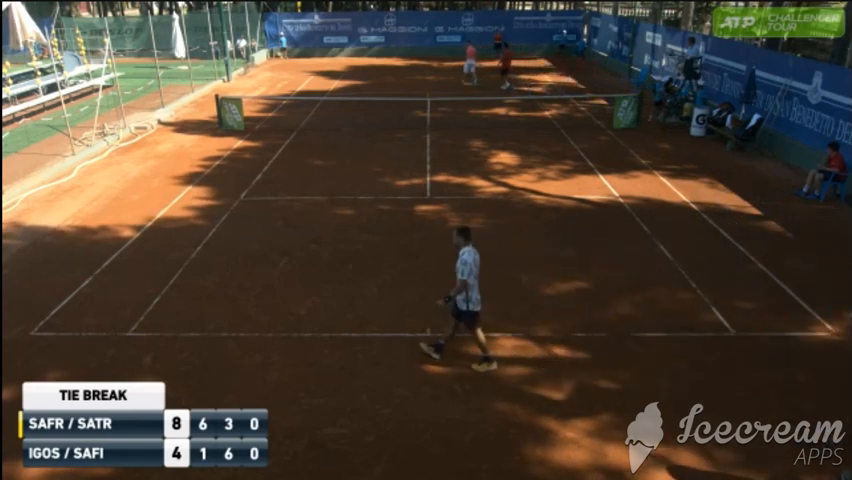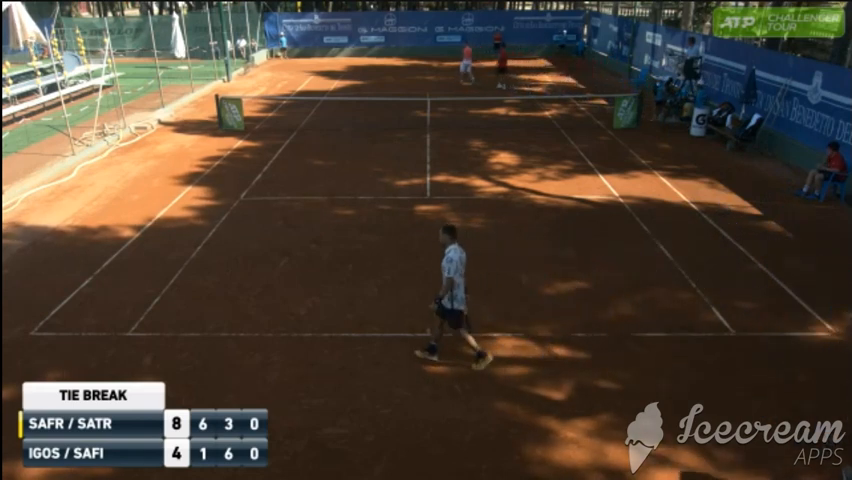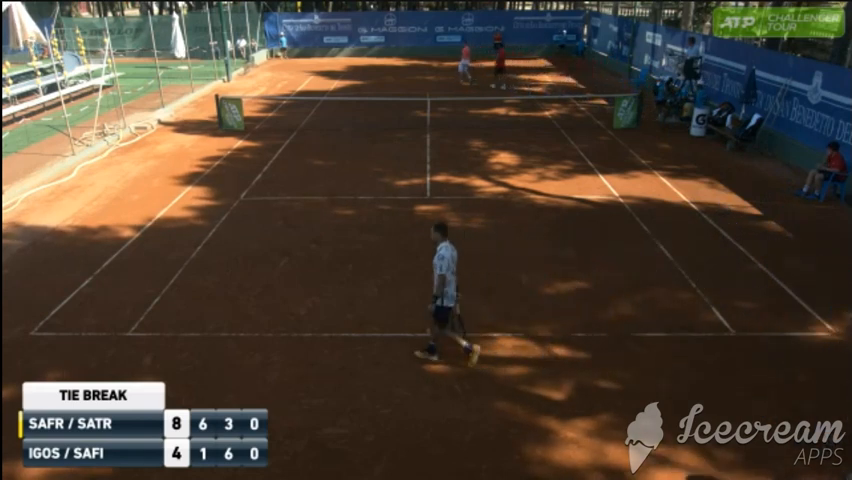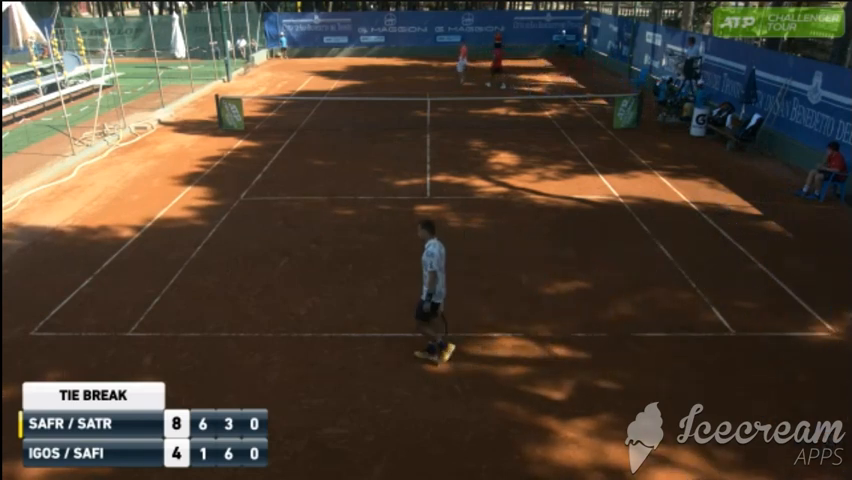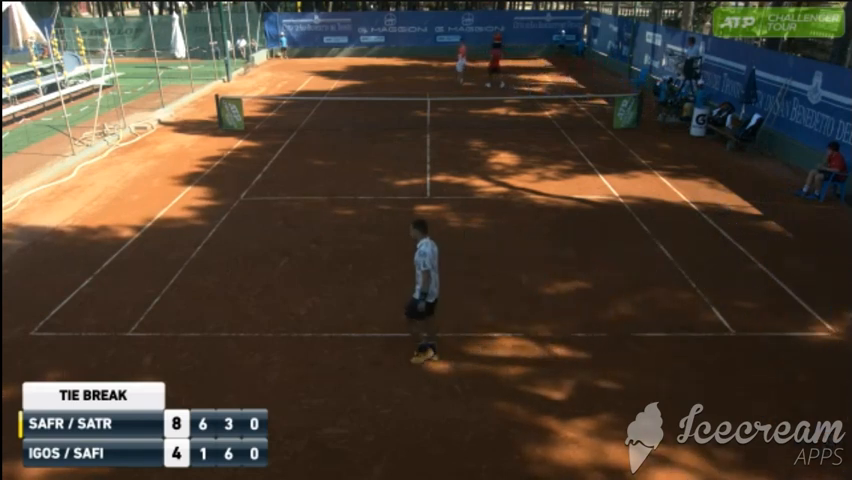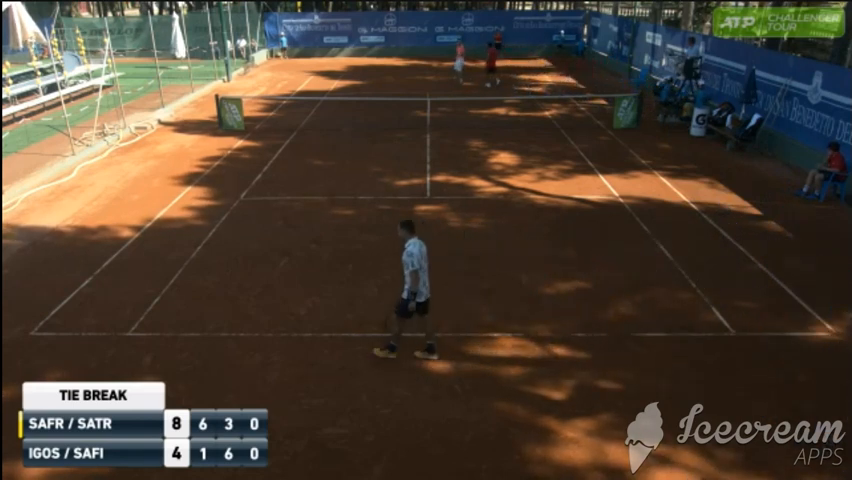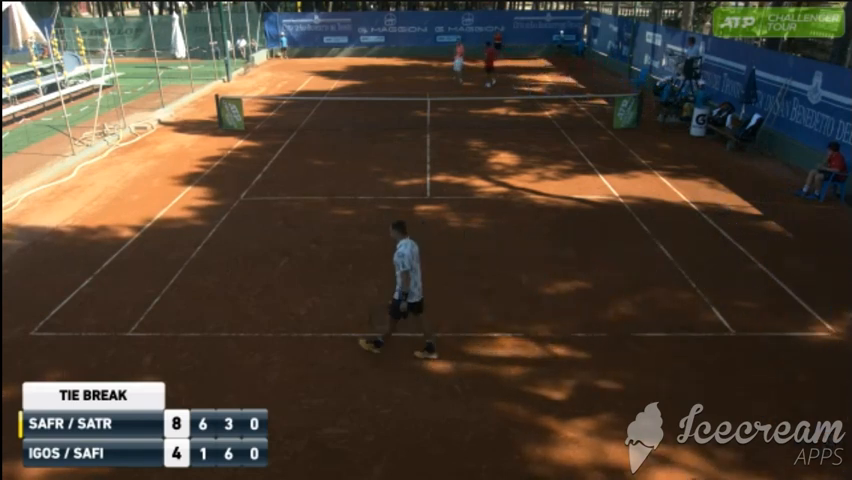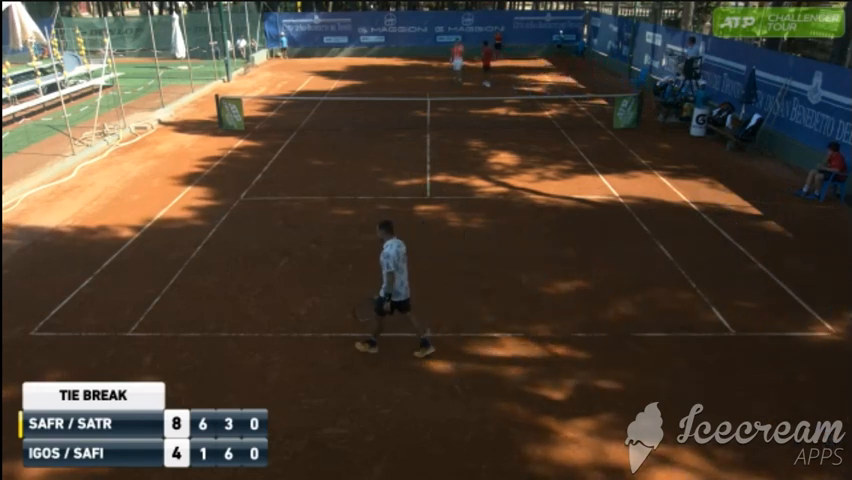
dt=0.1s
person 1, frame 1
left shoulder: (465, 259)
right shoulder: (472, 252)
left elbow: (462, 285)
left wrist: (447, 299)
left hip: (468, 302)
right hip: (463, 299)
left knee: (475, 330)
right knee: (454, 324)
left ankle: (488, 360)
right ankle: (437, 349)
person 1, frame 2
left shoulder: (450, 257)
right shoulder: (459, 251)
left elbow: (449, 283)
left wrist: (437, 301)
left hip: (452, 300)
right hip: (457, 297)
left knee: (460, 330)
right knee: (440, 322)
left ankle: (483, 356)
right ankle: (431, 351)
person 1, frame 3
left shoulder: (442, 254)
right shoulder: (450, 248)
left elbow: (442, 280)
left wrist: (434, 301)
left hip: (443, 298)
right hip: (448, 295)
left knee: (443, 330)
right knee: (436, 322)
left ankle: (469, 348)
right ankle: (431, 351)
person 1, frame 4
left shoulder: (430, 251)
right shoulder: (438, 245)
left elbow: (432, 277)
left wrist: (428, 299)
left hip: (431, 295)
right hip: (439, 293)
left knee: (421, 325)
right knee: (429, 321)
left ankle: (445, 345)
right ankle: (432, 351)
person 1, frame 5
left shoulder: (423, 250)
right shoulder: (431, 244)
left elbow: (426, 276)
left wrist: (422, 298)
left hip: (424, 294)
right hip: (433, 292)
left knee: (410, 320)
right knee: (428, 320)
left ankle: (424, 348)
right ankle: (430, 349)
person 1, frame 6
left shoulder: (410, 251)
right shoulder: (420, 244)
left elbow: (415, 275)
left wrist: (412, 298)
left hip: (414, 293)
right hip: (424, 291)
left knee: (399, 320)
right knee: (424, 319)
left ankle: (391, 349)
right ankle: (431, 350)
person 1, frame 7
left shoulder: (402, 252)
right shoulder: (412, 245)
left elbow: (405, 276)
left wrist: (403, 299)
left hip: (406, 293)
right hip: (417, 291)
left knee: (393, 321)
right knee: (419, 318)
left ankle: (376, 344)
right ankle: (430, 349)
person 1, frame 8
left shoulder: (387, 252)
right shoulder: (400, 244)
left elbow: (390, 277)
left wrist: (387, 299)
left hip: (392, 292)
right hip: (403, 289)
left knee: (379, 317)
right knee: (409, 316)
left ankle: (372, 344)
right ankle: (426, 344)
